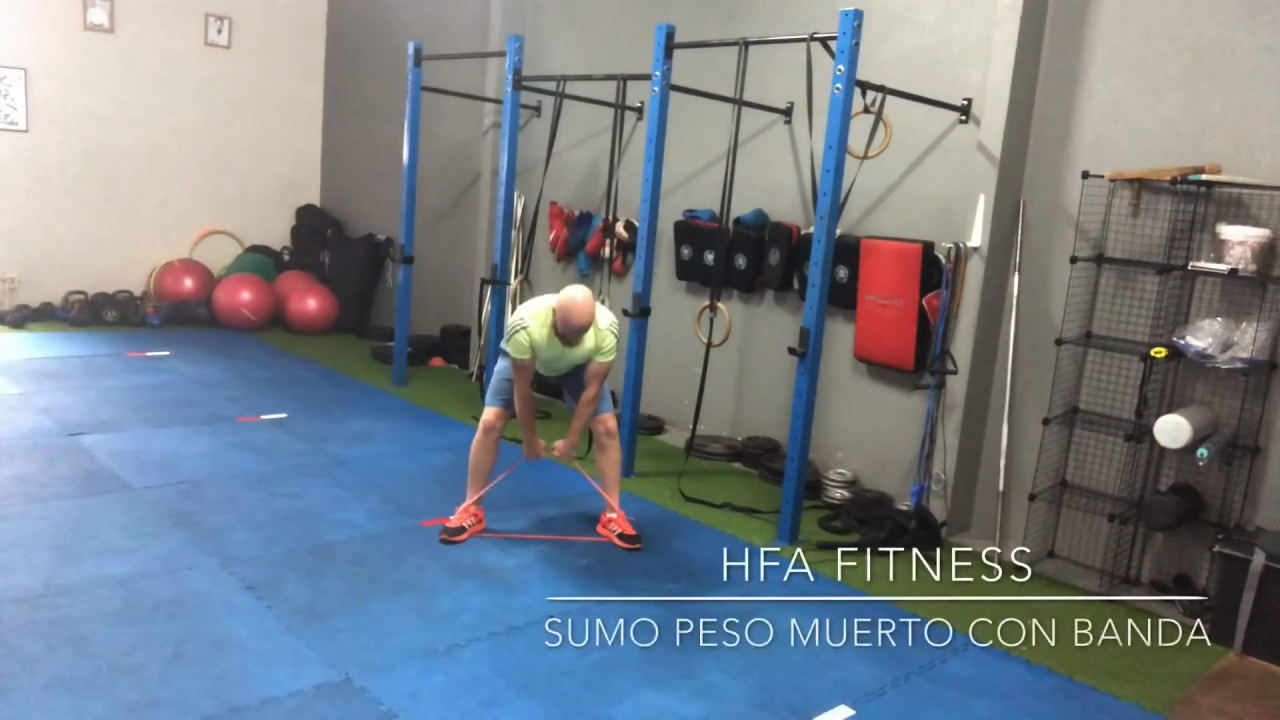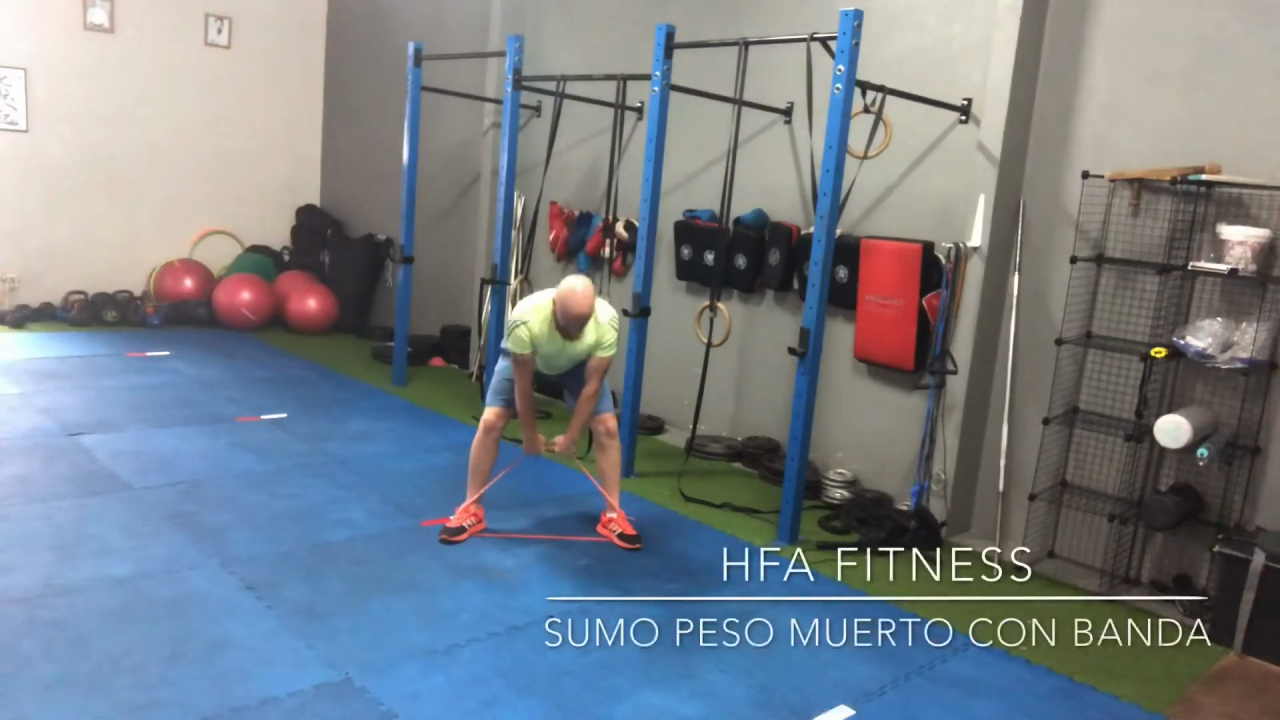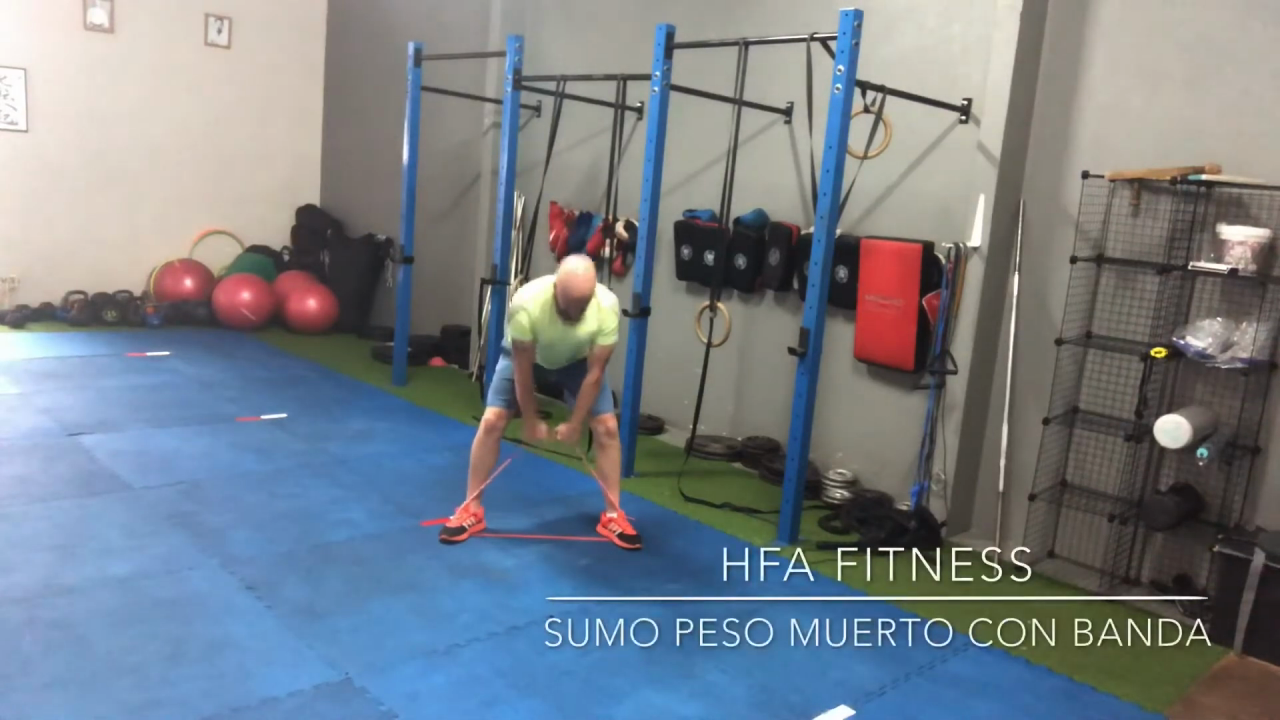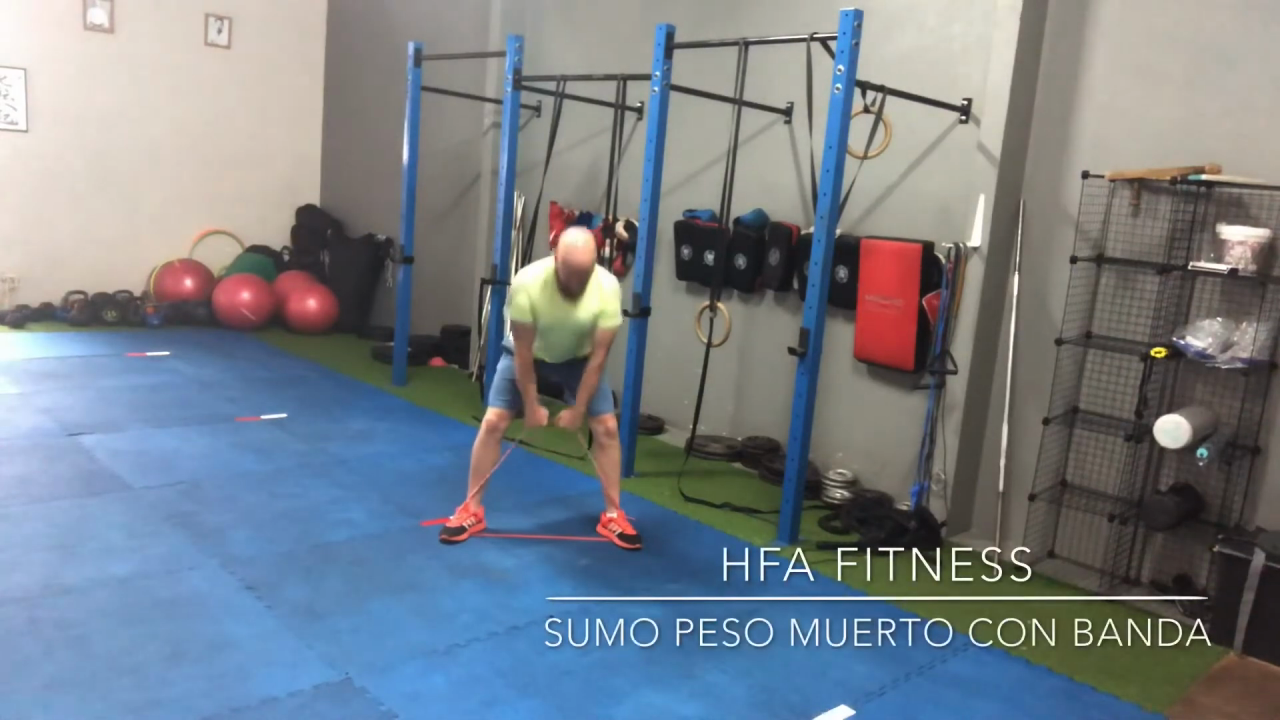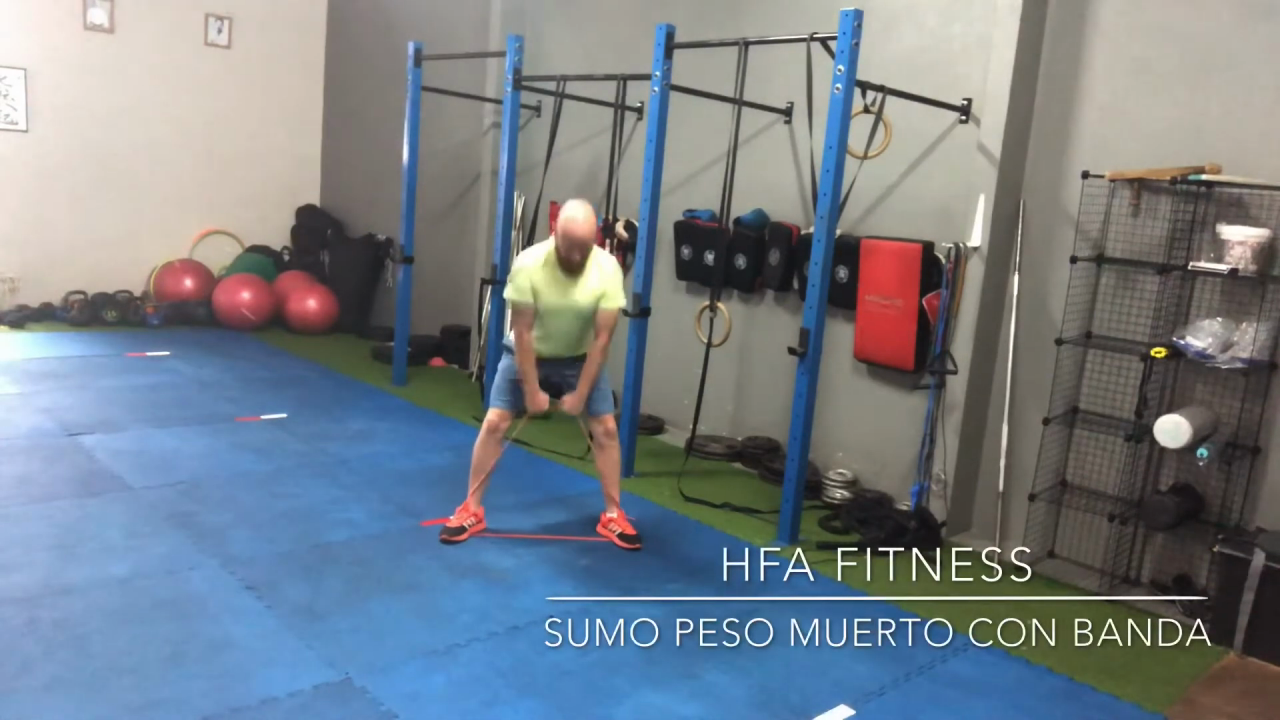
dt=0.1s
person 1, frame 1
left shoulder: (606, 327)
right shoulder: (525, 323)
left elbow: (592, 389)
right elbow: (523, 387)
left wrist: (571, 440)
right wrist: (531, 439)
left hip: (577, 366)
right hip: (521, 359)
left knee: (607, 427)
right knee: (490, 422)
left ankle: (613, 515)
right ankle: (471, 510)
person 1, frame 2
left shoulder: (606, 320)
right shoulder: (526, 317)
left elbow: (592, 384)
right elbow: (523, 383)
left wrist: (571, 435)
right wrist: (530, 434)
left hip: (577, 364)
right hip: (523, 359)
left knee: (607, 428)
right knee: (490, 423)
left ankle: (613, 516)
right ankle: (471, 511)
person 1, frame 3
left shoulder: (607, 307)
right shoulder: (526, 303)
left elbow: (595, 373)
right elbow: (523, 370)
left wrist: (574, 424)
right wrist: (531, 421)
left hip: (578, 360)
right hip: (523, 352)
left knee: (607, 428)
right knee: (492, 422)
left ankle: (613, 516)
right ankle: (471, 510)
person 1, frame 4
left shoulder: (607, 287)
right shoulder: (527, 283)
left elbow: (598, 356)
right elbow: (523, 351)
left wrist: (577, 410)
right wrist: (532, 406)
left hip: (578, 359)
right hip: (528, 358)
left knee: (607, 428)
right knee: (493, 423)
left ankle: (613, 516)
right ankle: (471, 510)
person 1, frame 5
left shoulder: (608, 270)
right shoulder: (528, 264)
left elbow: (602, 339)
right elbow: (523, 334)
left wrist: (580, 394)
right wrist: (531, 390)
left hip: (579, 356)
right hip: (527, 351)
left knee: (606, 429)
right knee: (495, 423)
left ankle: (613, 515)
right ankle: (471, 510)
